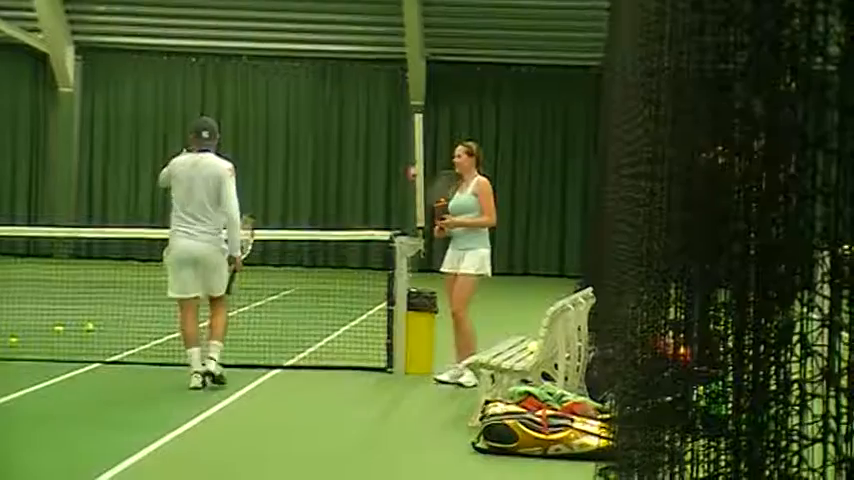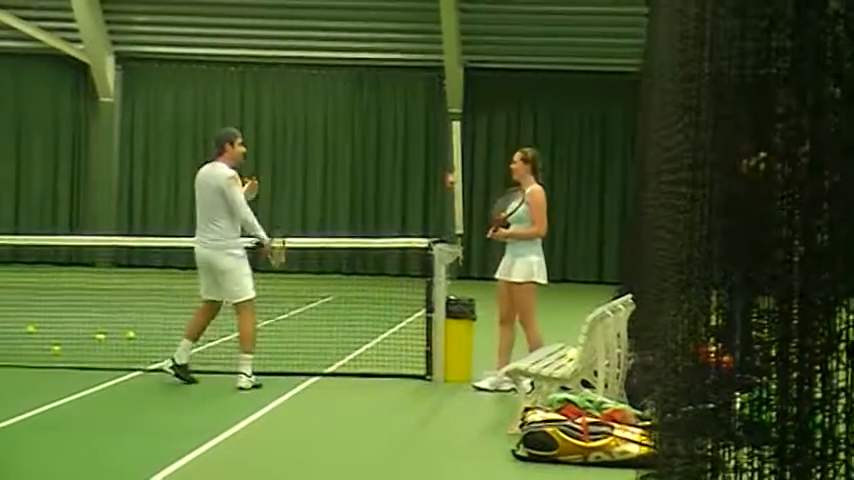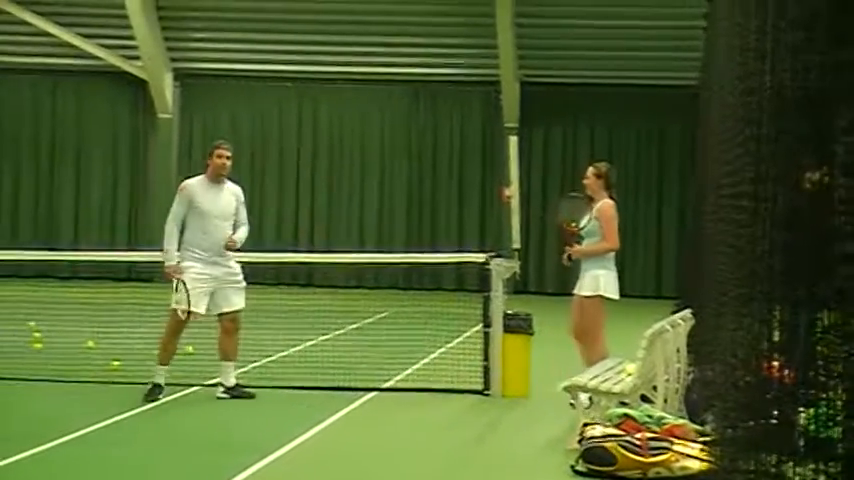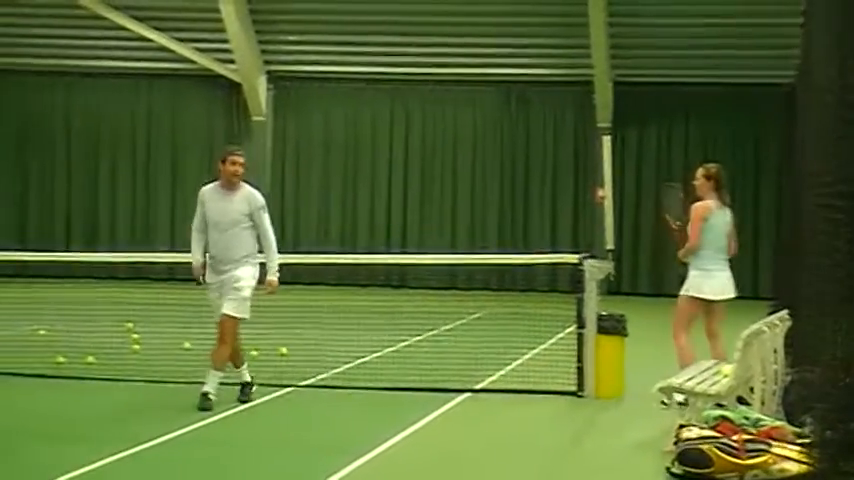
dt=0.7s
person 1, frame 1
left shoulder: (177, 164)
right shoulder: (224, 167)
left elbow: (162, 181)
right elbow: (231, 212)
right wrist: (236, 250)
left hip: (180, 244)
right hip: (211, 246)
left knee: (187, 308)
right knee: (219, 305)
left ankle: (197, 371)
right ankle: (212, 362)
person 1, frame 2
left shoulder: (205, 172)
right shoulder: (227, 175)
right elbow: (242, 213)
left wrist: (247, 192)
right wrist: (262, 237)
left hip: (207, 249)
right hip: (226, 250)
left knee: (209, 307)
right knee: (247, 310)
left ankle: (178, 361)
right ankle: (245, 374)
person 1, frame 3
left shoulder: (235, 191)
right shoulder: (190, 187)
left elbow: (243, 225)
right elbow: (172, 223)
left wrist: (237, 239)
right wrist: (170, 260)
left hip: (226, 267)
right hip: (194, 266)
left knee: (231, 325)
right knee: (176, 323)
left ankle: (228, 383)
right ankle: (158, 380)
person 1, frame 4
left shoulder: (253, 197)
right shoulder: (205, 193)
left elbow: (267, 237)
right elbow: (198, 231)
left wrist: (272, 273)
right wrist: (197, 260)
left hip: (242, 272)
right hip: (215, 273)
left knee: (225, 330)
right knee: (227, 335)
left ankle: (209, 390)
right ankle: (245, 379)
person 2, frame 1
left shoulder: (481, 184)
right shoulder: (457, 187)
left elbow: (490, 219)
left wrist: (459, 222)
right wrist: (444, 228)
left hip: (474, 252)
right hip: (454, 251)
left knee: (459, 310)
right knee: (455, 312)
right ankle: (459, 366)
person 2, frame 2
left shoulder: (535, 192)
right shoulder: (520, 192)
left elbow: (540, 230)
left wrist: (509, 234)
right wrist: (502, 233)
left hip: (526, 261)
right hip: (510, 259)
left knee: (527, 322)
right knee: (505, 320)
right ankle: (501, 375)
person 2, frame 3
left shoulder: (606, 206)
right shoulder: (595, 206)
left elbow: (612, 244)
left wrist: (583, 250)
right wrist: (578, 251)
left hip: (599, 275)
right hip: (588, 275)
left knee: (594, 337)
right knee: (578, 332)
person 2, frame 4
left shoulder: (699, 208)
right shoulder: (726, 211)
left elbow: (693, 244)
right elbow: (732, 249)
left wrist: (682, 253)
left hip: (701, 277)
right hip: (721, 276)
left knee: (679, 333)
right knee: (714, 336)
